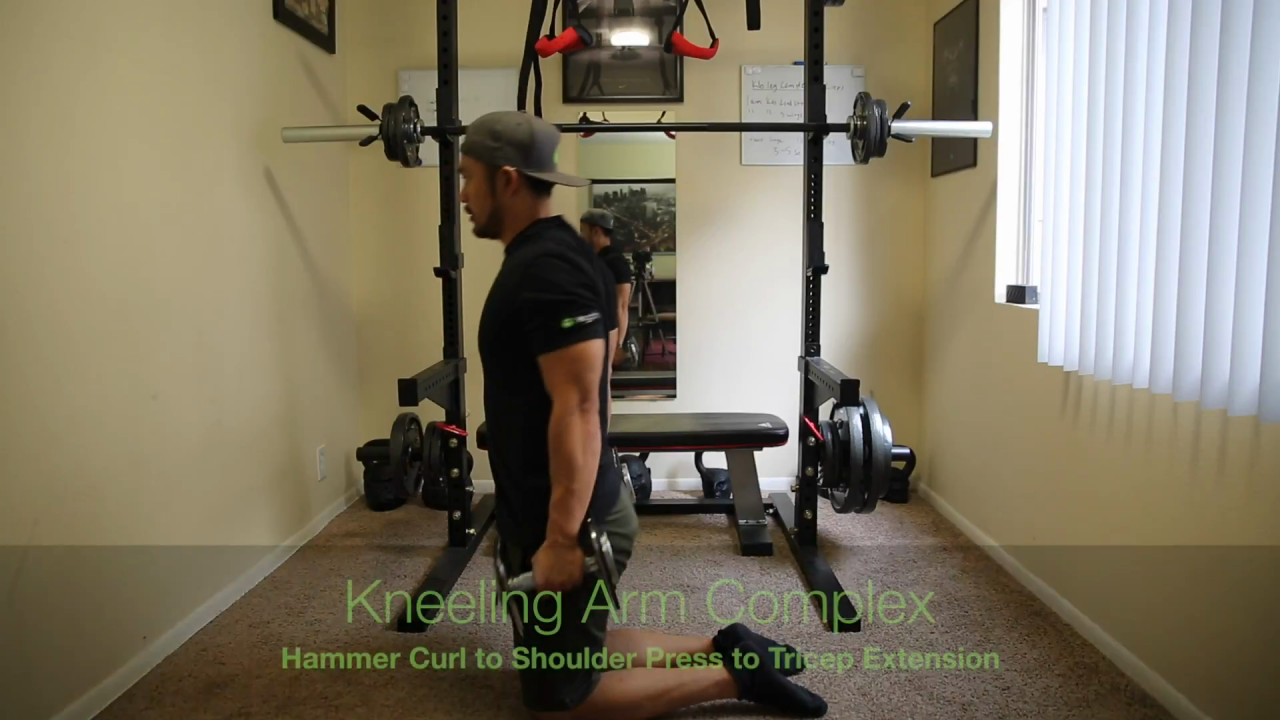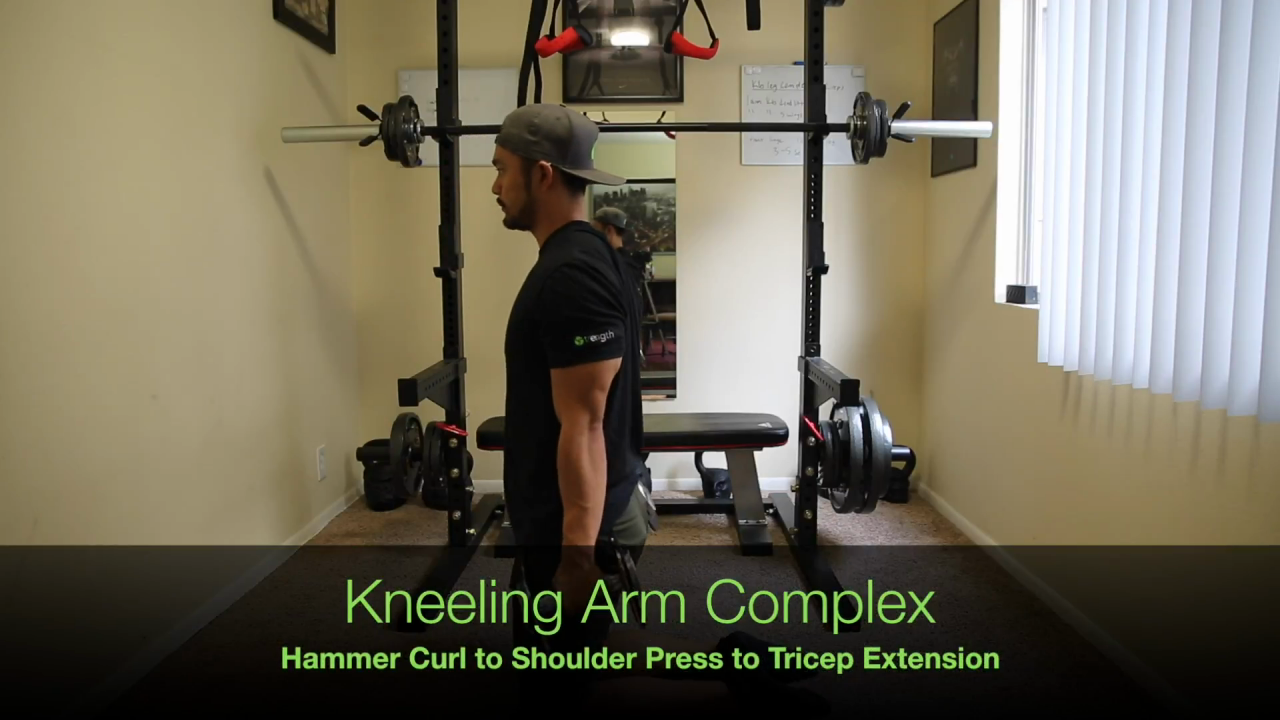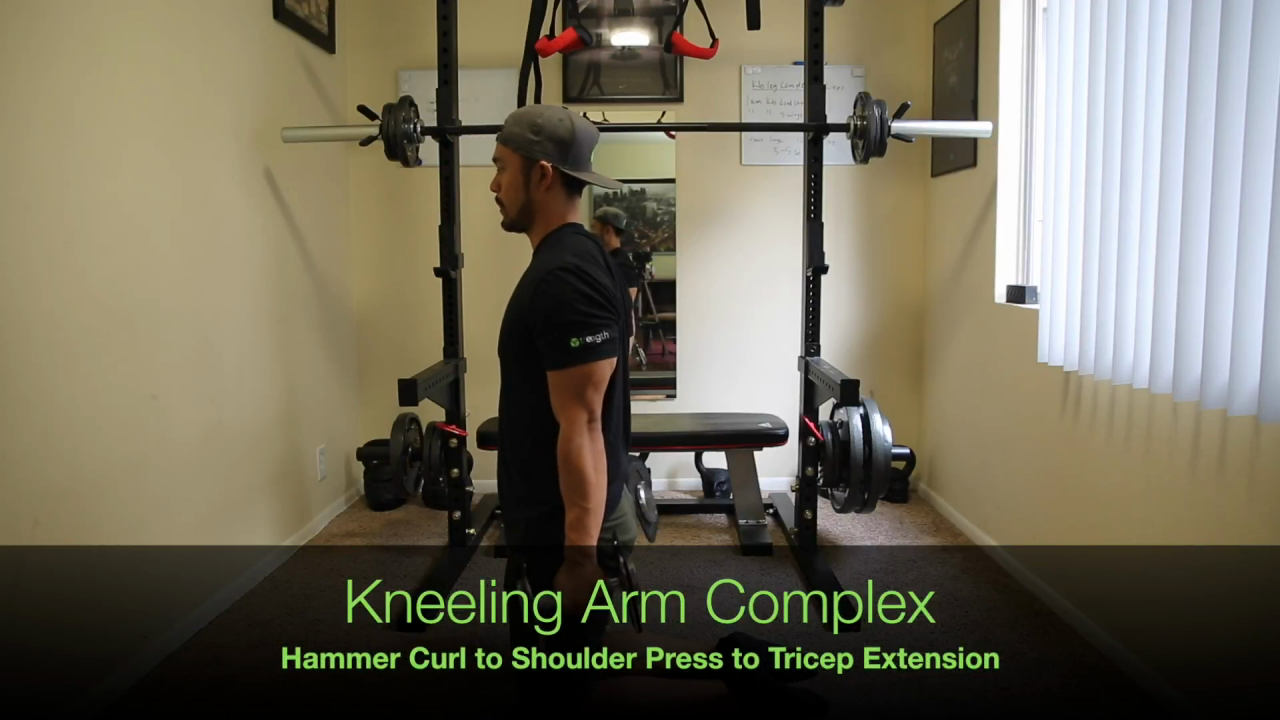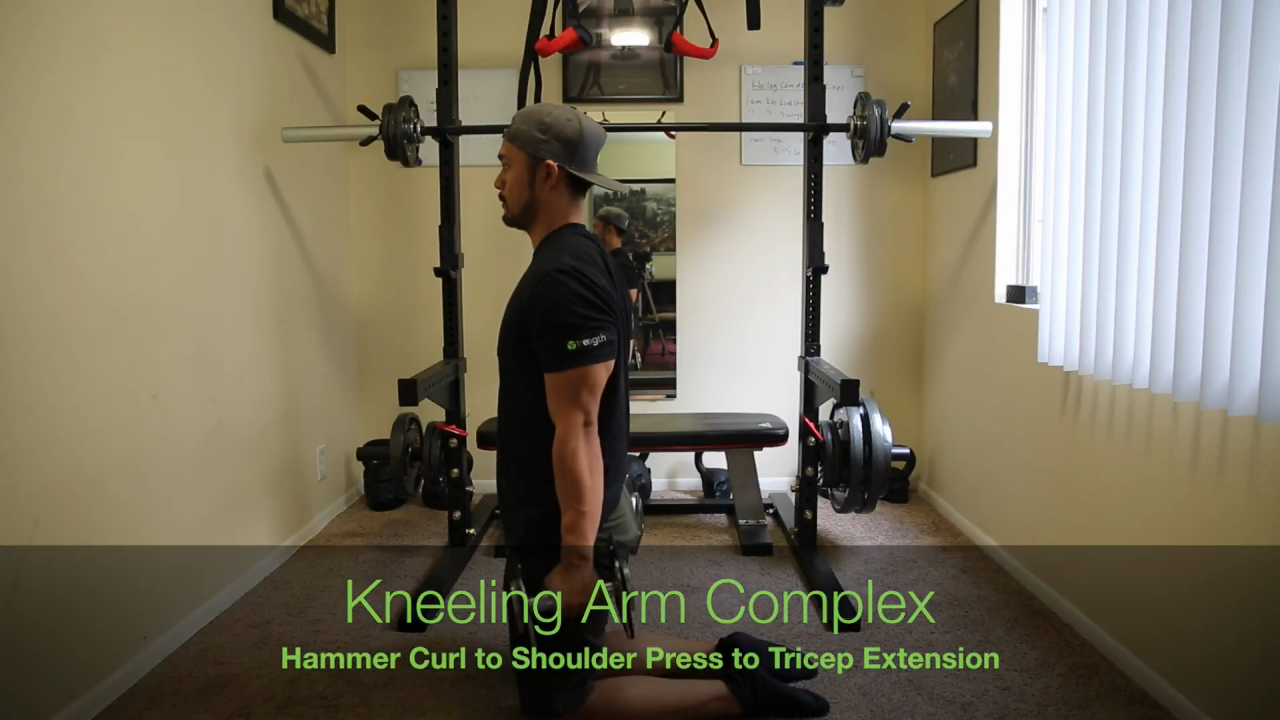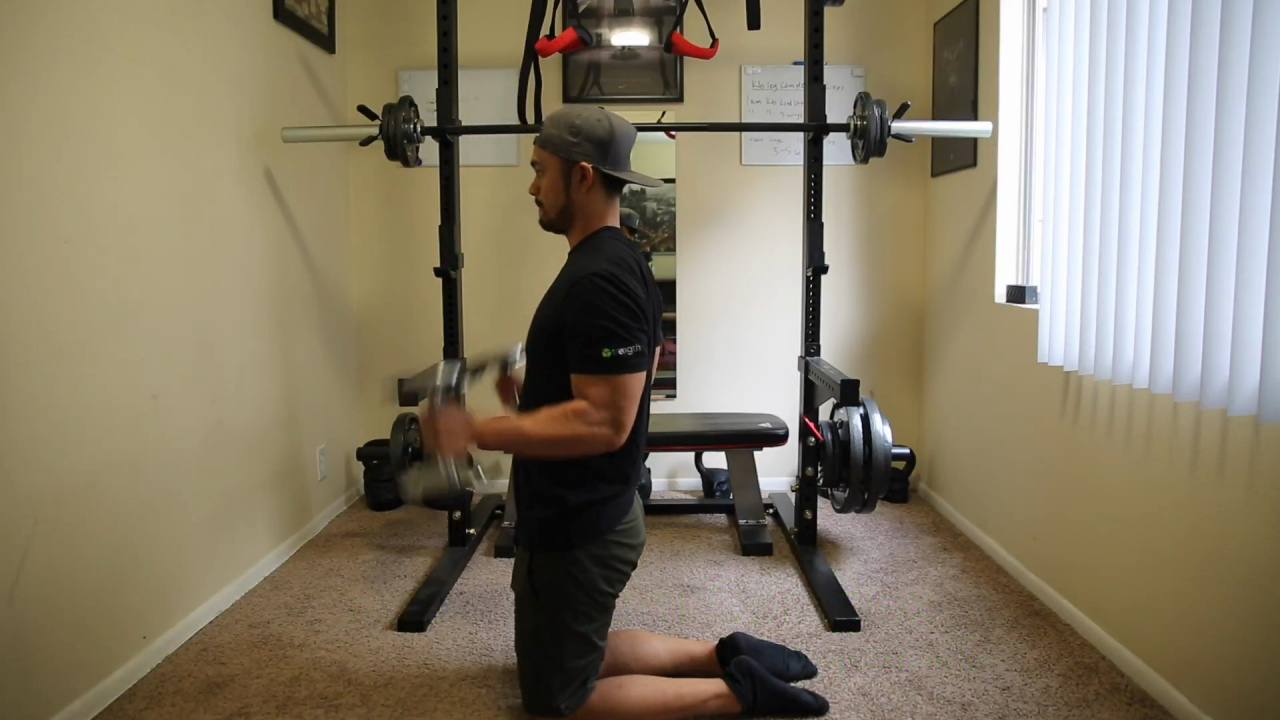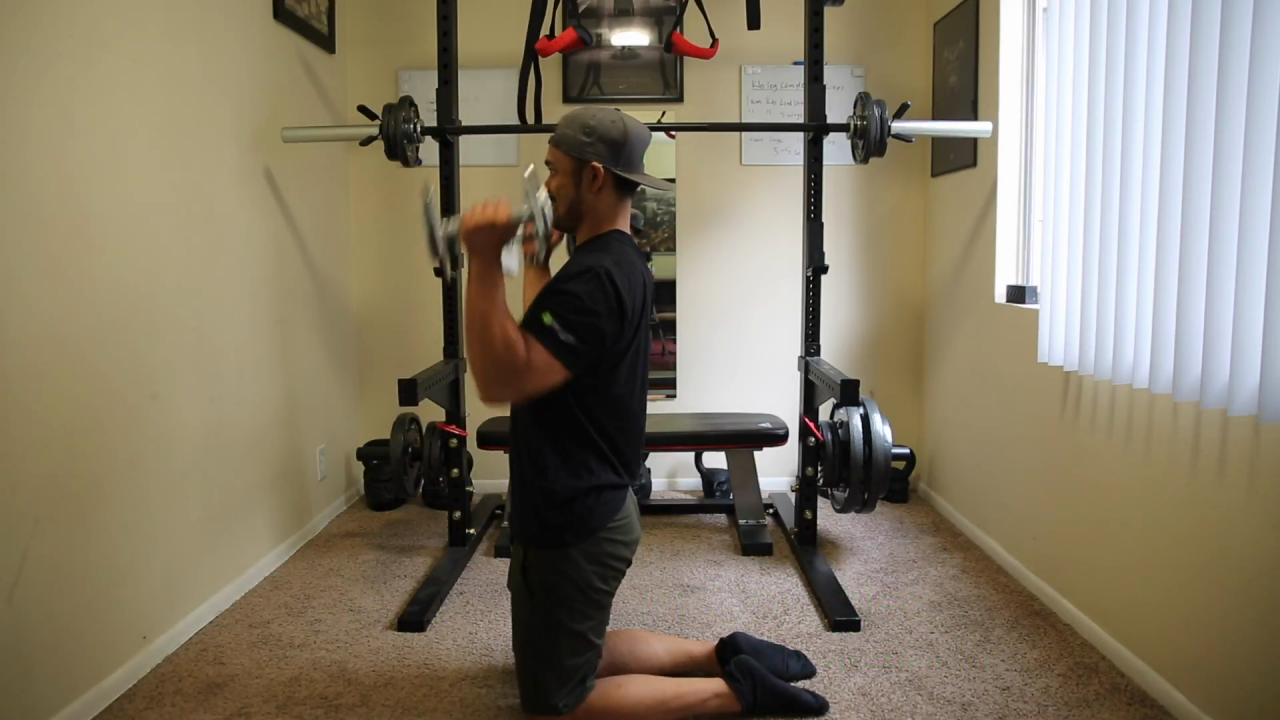
dt=0.7s
person 1, frame 1
left shoulder: (548, 267)
right shoulder: (535, 258)
left elbow: (577, 407)
left wrist: (562, 538)
left hip: (573, 516)
right hip: (549, 509)
right knee: (575, 644)
right ankle: (721, 647)
person 1, frame 2
left shoulder: (570, 277)
right shoulder: (575, 260)
left elbow: (583, 427)
left wrist: (578, 556)
left hip: (581, 528)
right hip: (565, 520)
right knee: (588, 653)
right ankle: (729, 659)
person 1, frame 3
left shoulder: (563, 279)
right shoulder: (570, 262)
left elbow: (581, 426)
left wrist: (581, 556)
left hip: (566, 527)
right hip: (557, 519)
right knee: (584, 651)
right ankle: (728, 659)
person 1, frame 4
left shoulder: (562, 280)
right shoulder: (576, 261)
left elbow: (577, 426)
left wrist: (576, 560)
left hip: (563, 530)
right hip: (563, 520)
right knee: (580, 653)
right ankle: (726, 657)
person 1, frame 5
left shoulder: (599, 279)
right shoulder: (608, 262)
left elbow: (609, 423)
right elbow: (634, 369)
left wrist: (481, 431)
right wrist: (530, 385)
left hip: (580, 529)
right hip: (582, 514)
right knee: (573, 653)
right ankle: (723, 653)
person 1, frame 6
left shoulder: (597, 279)
right shoulder: (611, 262)
left elbow: (499, 380)
right elbow: (544, 359)
left wrist: (483, 266)
right wrist: (537, 261)
left hip: (572, 525)
right hip: (586, 510)
right knee: (574, 653)
right ankle: (724, 655)
